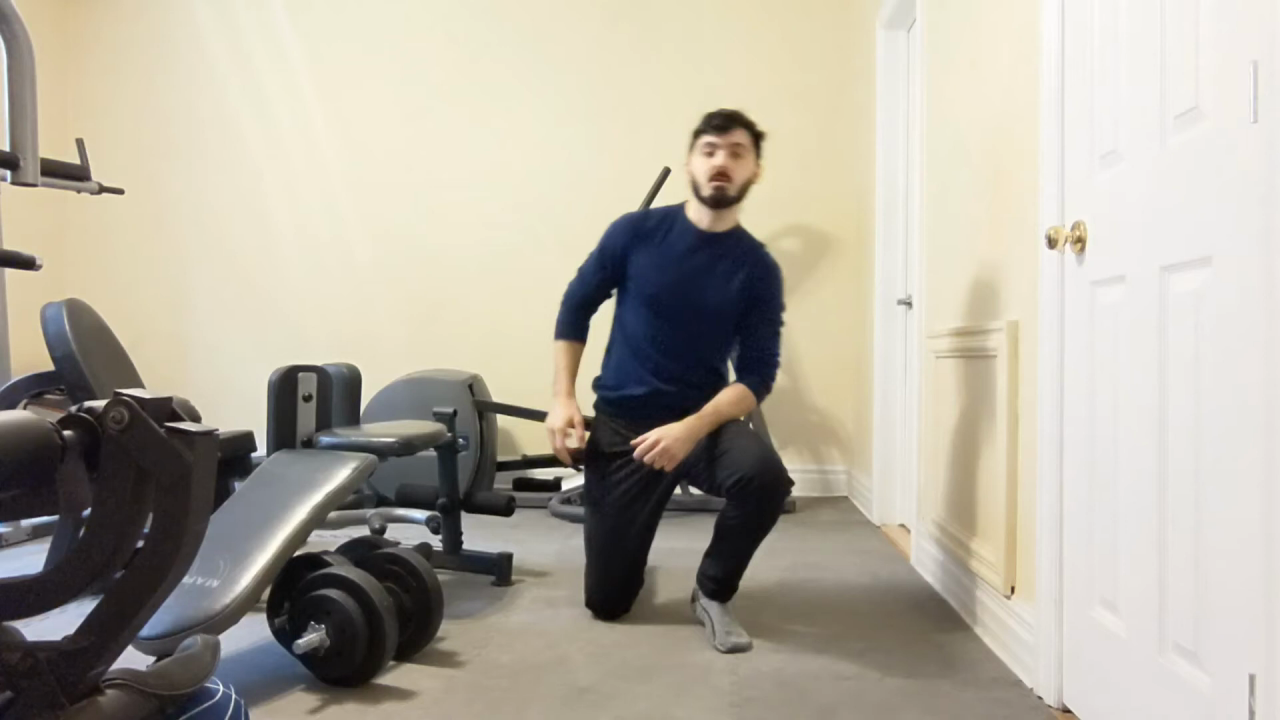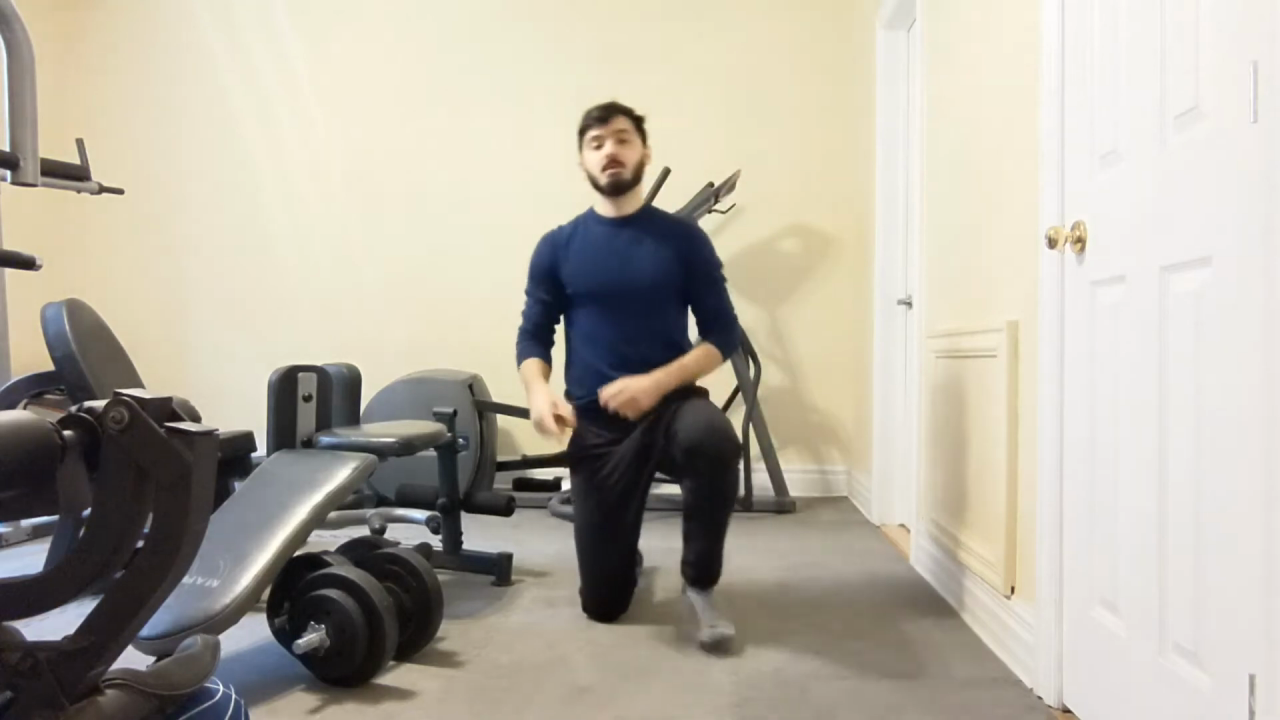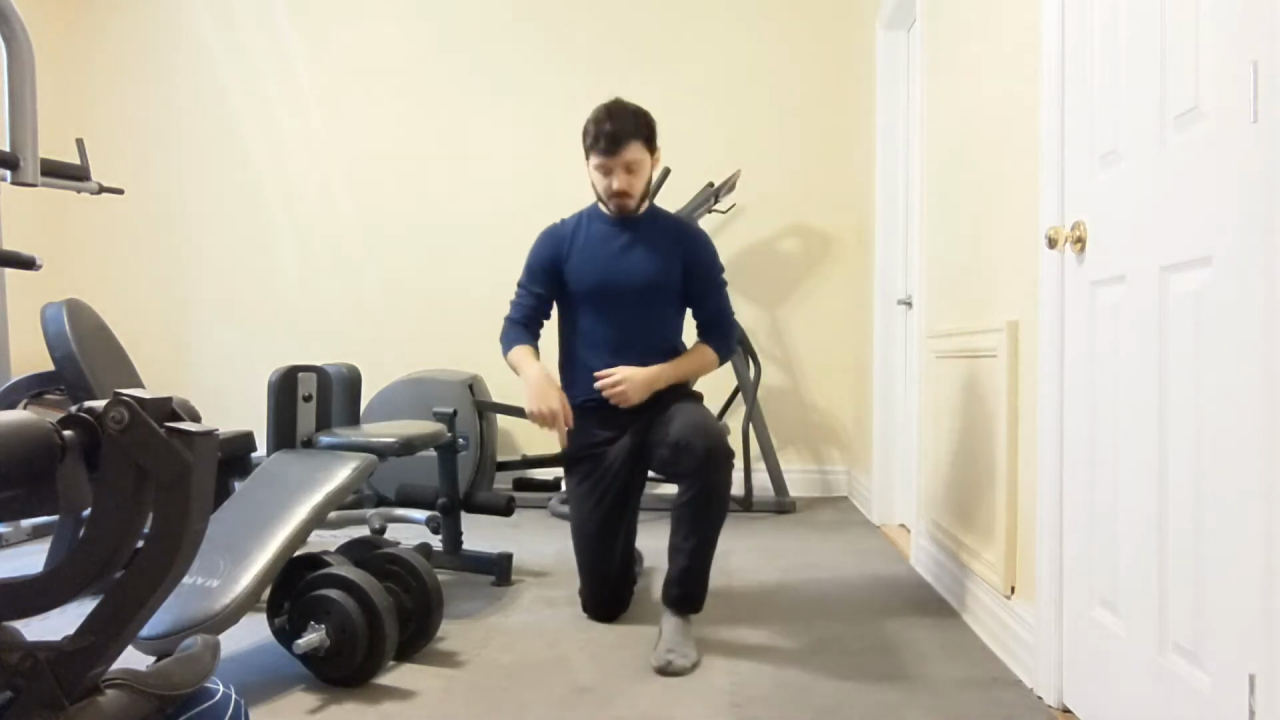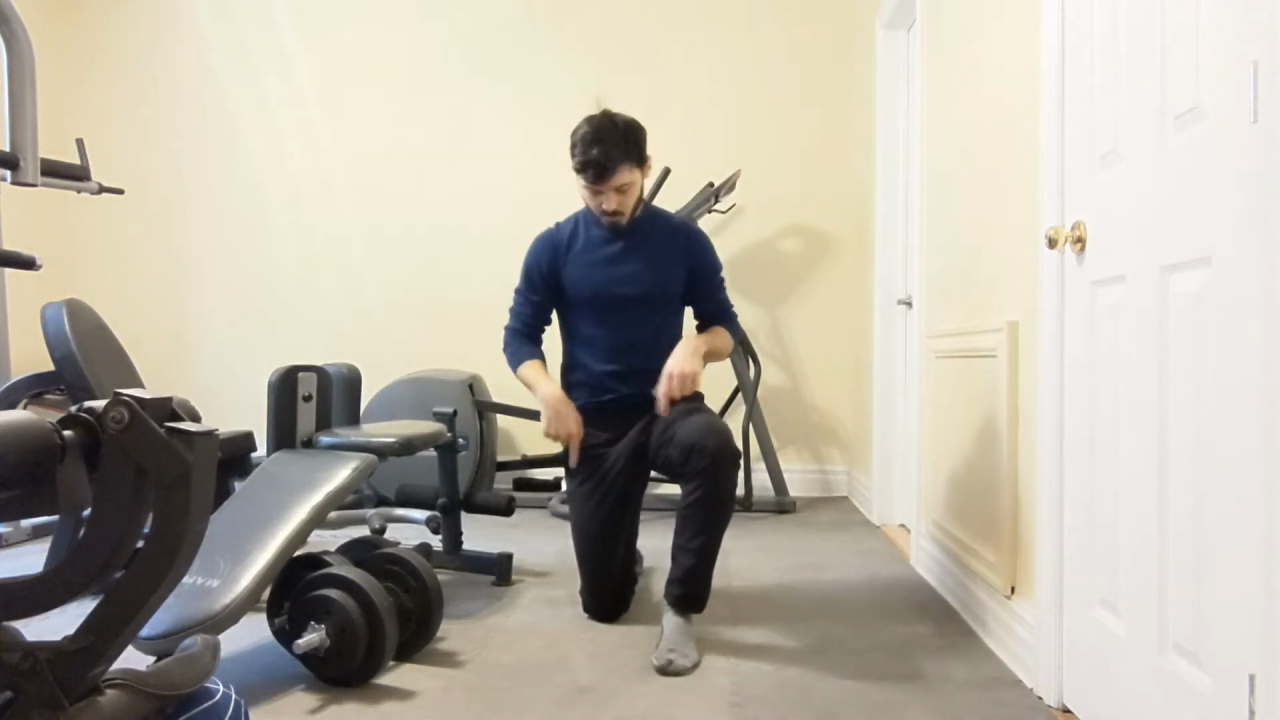
dt=0.5s
person 1, frame 1
left shoulder: (757, 269)
right shoulder: (634, 233)
left elbow: (757, 375)
right elbow: (574, 310)
left wrist: (691, 430)
right wrist: (562, 398)
left hip: (702, 418)
right hip: (620, 422)
left knee: (765, 475)
right knee: (607, 600)
left ankle: (712, 594)
right ankle: (630, 550)
person 1, frame 2
left shoulder: (684, 240)
right shoulder: (558, 247)
left elbow: (722, 335)
right elbow: (533, 337)
left wrist: (656, 382)
right wrist: (539, 394)
left hip: (669, 402)
right hip: (595, 426)
left knee: (715, 441)
right knee: (603, 603)
left ankle: (699, 585)
right ankle: (628, 557)
person 1, frame 3
left shoulder: (687, 241)
right shoulder: (558, 241)
left elbow: (721, 337)
right elbow: (518, 326)
left wrist: (657, 377)
right wrist: (535, 377)
left hip: (665, 402)
right hip: (591, 421)
left knee: (708, 446)
right knee: (602, 603)
left ankle: (679, 609)
right ankle: (627, 557)
person 1, frame 4
left shoulder: (684, 241)
right shoulder: (553, 248)
left elbow: (725, 326)
right elbow: (520, 335)
left wrist: (696, 347)
right wrist: (548, 393)
left hip: (666, 408)
right hip: (595, 424)
left knee: (716, 447)
right knee: (603, 602)
left ankle: (680, 609)
right ankle: (626, 559)
